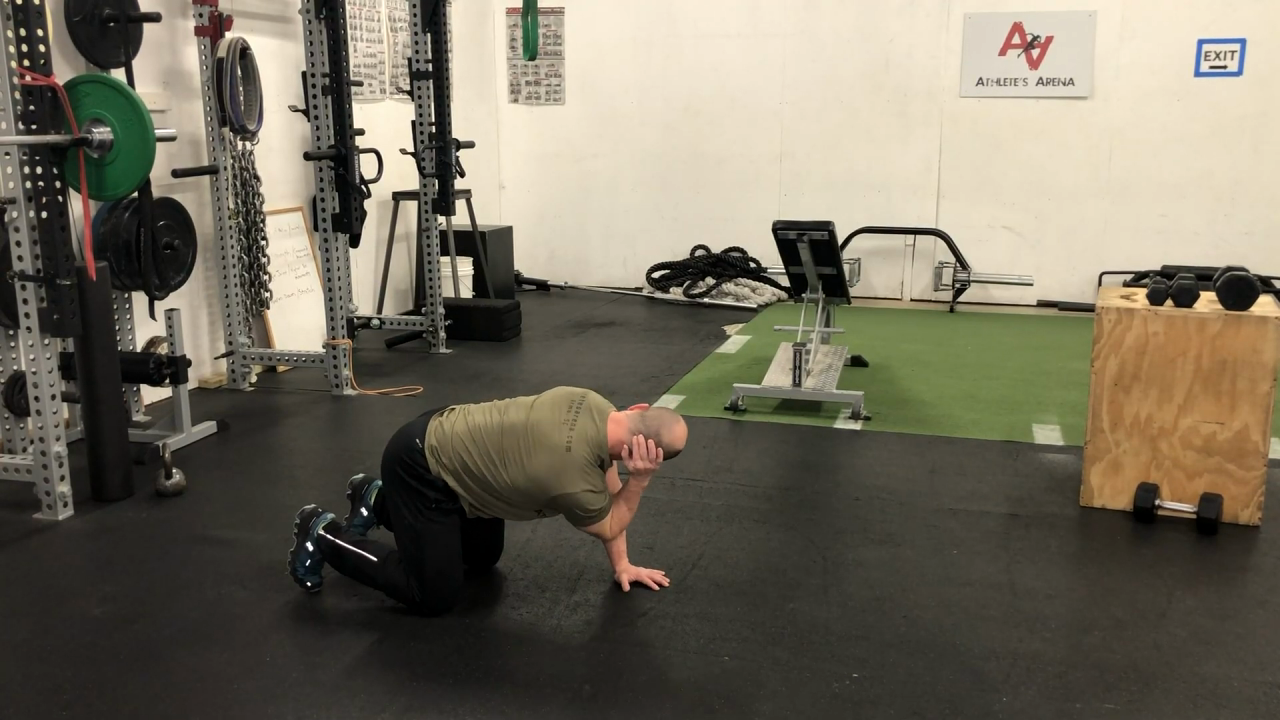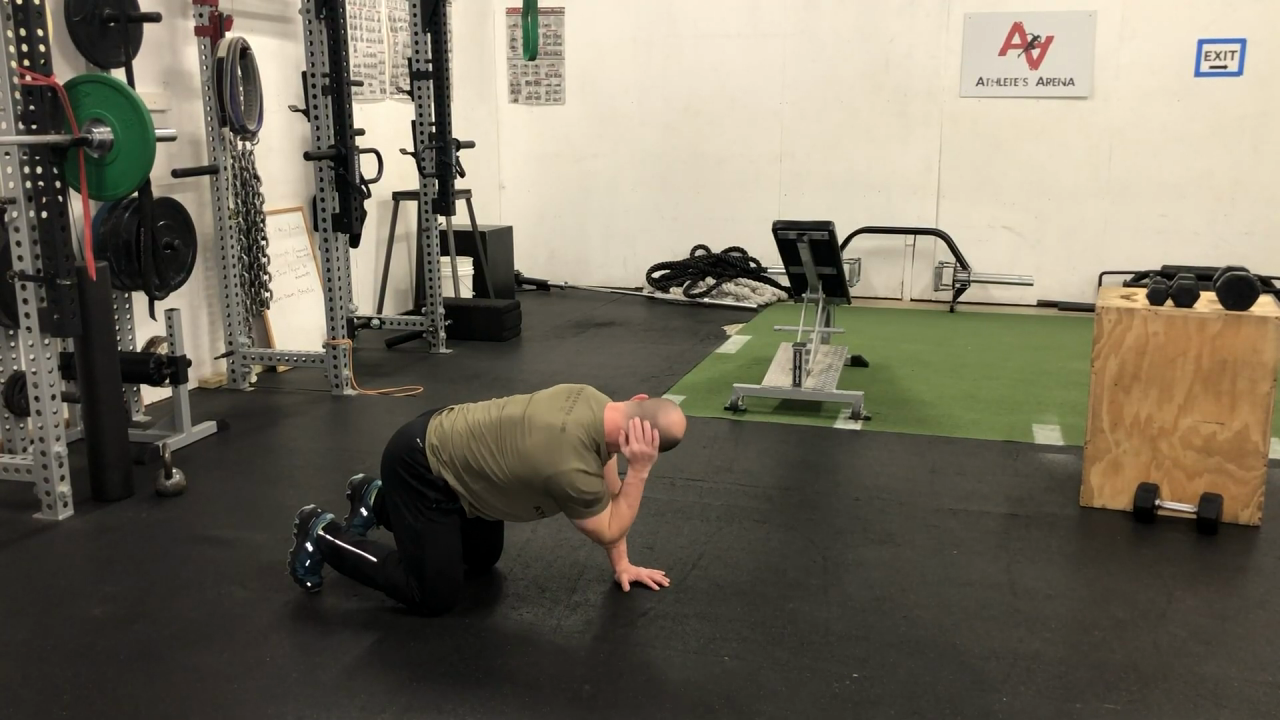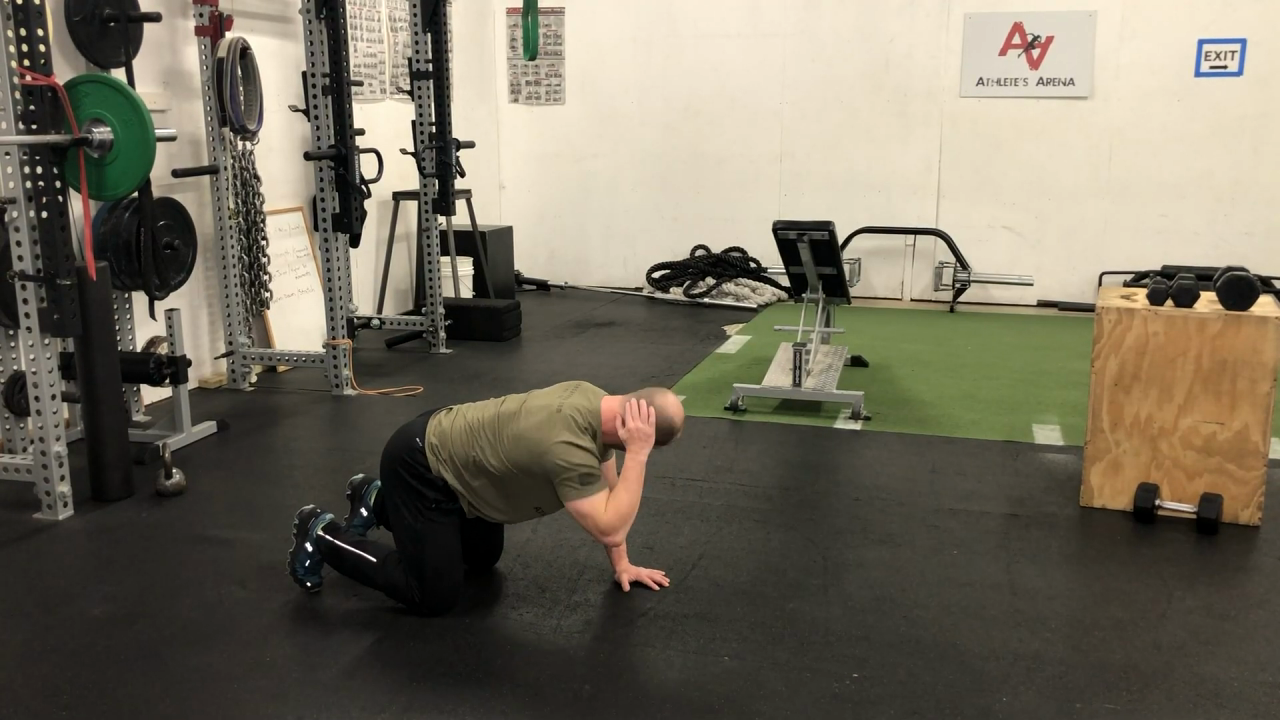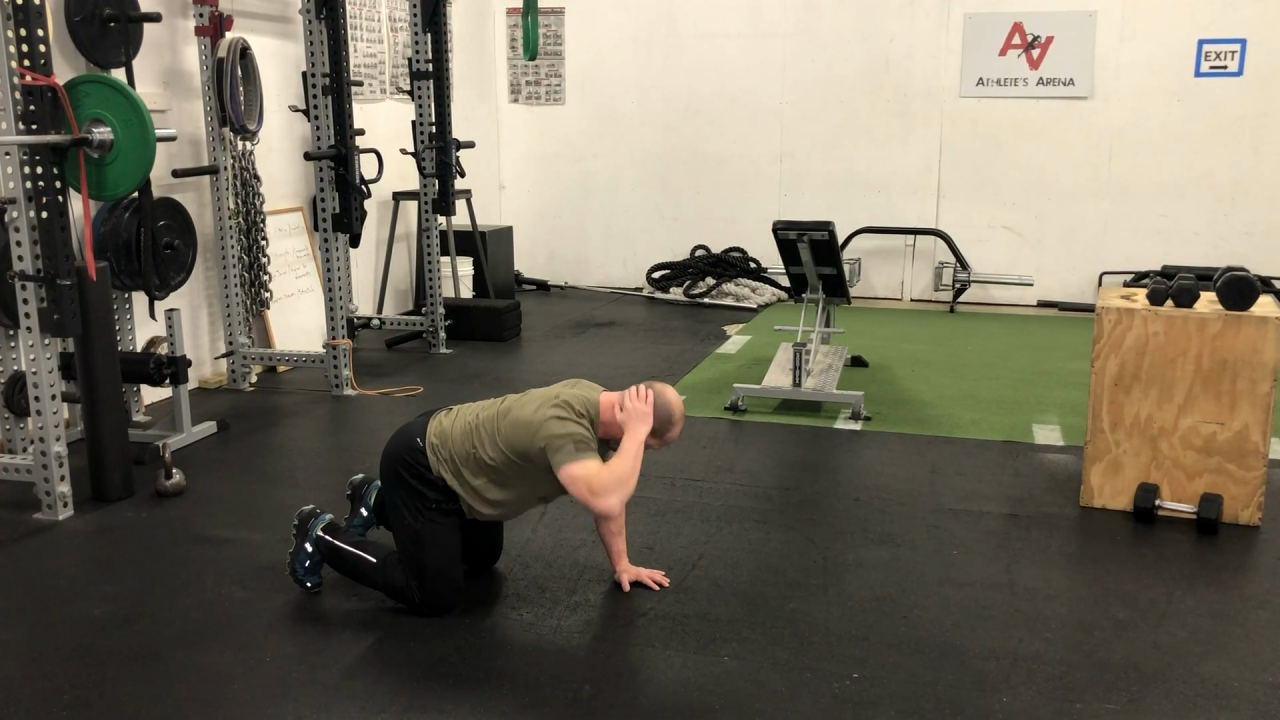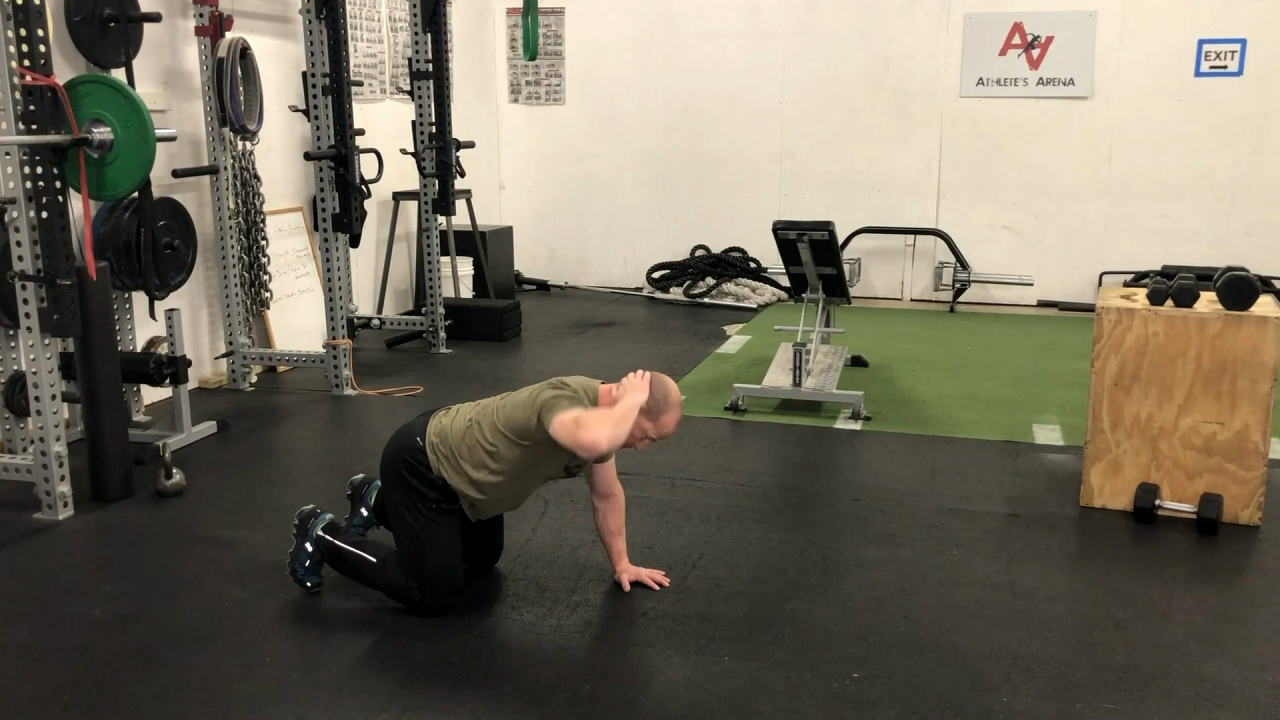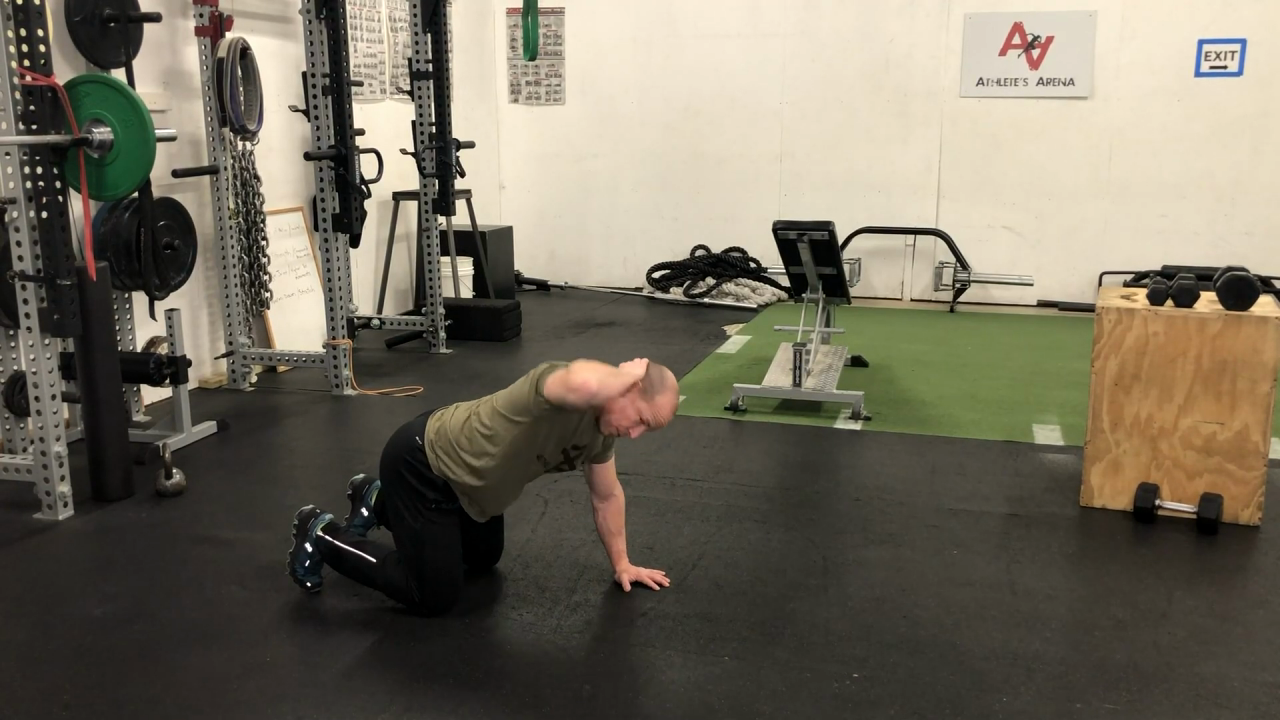
dt=0.2s
person 1, frame 1
left shoulder: (596, 408)
right shoulder: (573, 475)
left elbow: (610, 490)
right elbow: (608, 528)
left wrist: (621, 564)
right wrist: (641, 480)
left hip: (447, 439)
right hip: (420, 465)
left knee: (484, 557)
right knee: (434, 595)
left ankle: (377, 500)
right ankle: (325, 536)
person 1, frame 2
left shoulder: (596, 404)
right shoulder: (571, 461)
left elbow: (611, 490)
right elbow: (609, 534)
left wrist: (622, 565)
right wrist: (641, 470)
left hip: (449, 443)
right hip: (419, 464)
left knee: (483, 558)
right knee: (434, 595)
left ankle: (376, 500)
right ankle: (324, 536)
person 1, frame 3
left shoulder: (595, 402)
right shoulder: (567, 443)
left elbow: (610, 488)
right elbow: (610, 531)
left wrist: (622, 565)
right wrist: (638, 451)
left hip: (452, 450)
right hip: (419, 463)
left knee: (484, 557)
right knee: (434, 595)
left ankle: (377, 501)
right ankle: (324, 536)
person 1, frame 4
left shoulder: (596, 404)
right shoulder: (565, 421)
left elbow: (608, 493)
right elbow: (606, 503)
left wrist: (621, 563)
right wrist: (635, 431)
left hip: (454, 455)
right hip: (419, 463)
left knee: (483, 558)
right knee: (435, 596)
left ankle: (377, 501)
right ankle: (323, 536)
person 1, frame 5
left shoulder: (601, 414)
right shoulder: (567, 394)
left elbow: (607, 494)
right elbow: (593, 442)
left wrist: (622, 564)
right wrist: (629, 399)
left hip: (456, 458)
right hip: (420, 462)
left knee: (483, 558)
right knee: (435, 596)
left ankle: (377, 500)
right ankle: (324, 537)
person 1, frame 6
left shoulder: (601, 427)
right shoulder: (569, 392)
left elbow: (606, 496)
right elbow: (582, 381)
left wrist: (622, 564)
right wrist: (628, 375)
left hip: (459, 465)
right hip: (420, 463)
left knee: (484, 558)
right knee: (435, 595)
left ankle: (377, 501)
right ankle: (324, 536)
